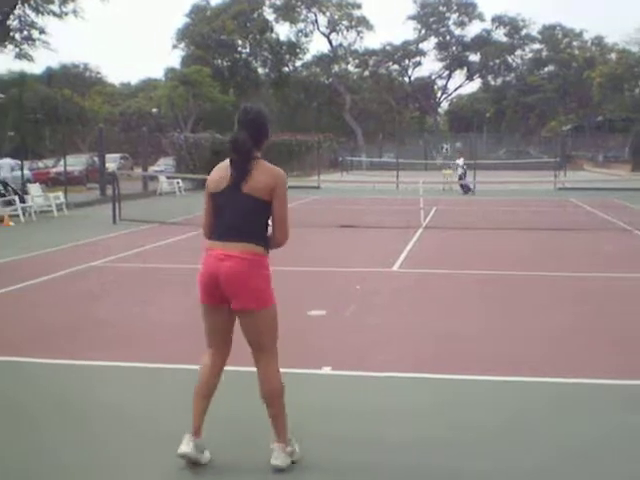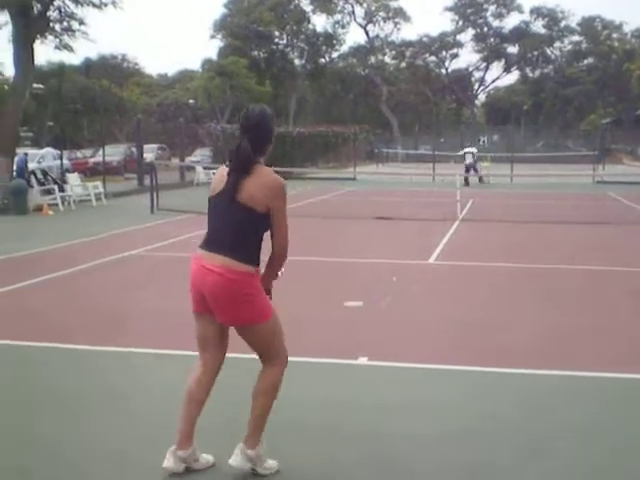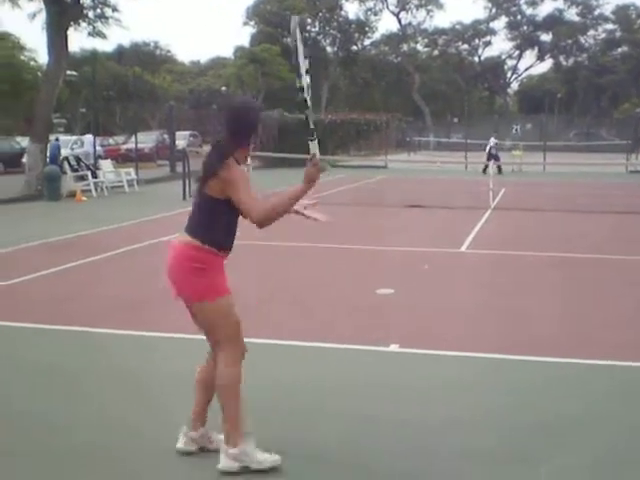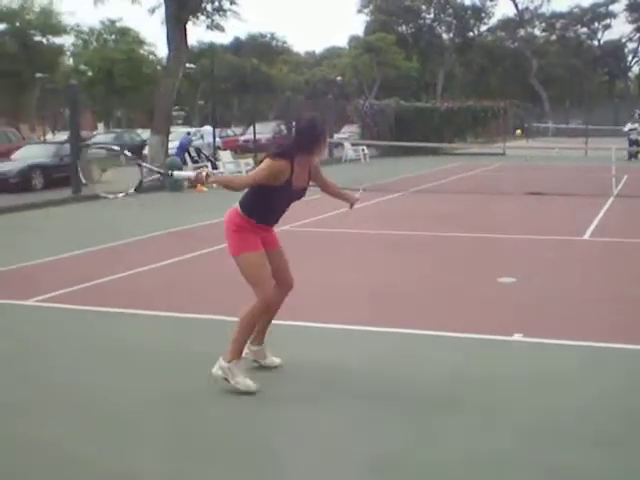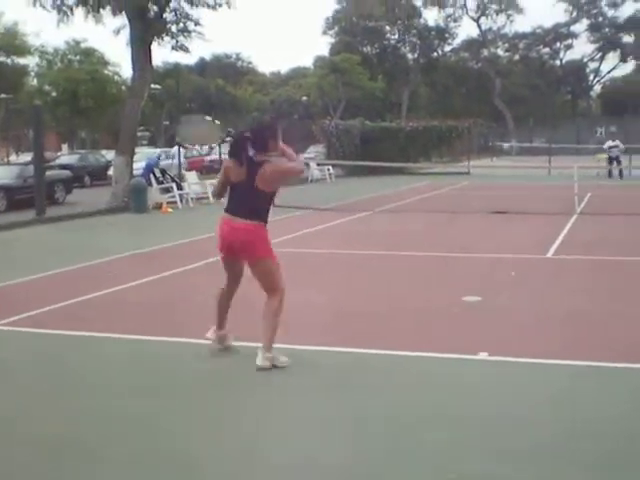
dt=0.7s
person 1, frame 1
left shoulder: (217, 172)
right shoulder: (273, 175)
left elbow: (207, 229)
right elbow: (280, 236)
left hip: (213, 263)
right hip: (248, 268)
left knee: (215, 354)
right knee: (267, 359)
left ankle: (192, 439)
right ankle: (282, 445)
person 1, frame 2
left shoulder: (222, 173)
right shoulder: (272, 183)
right elbow: (280, 249)
right wrist: (266, 282)
left hip: (202, 271)
right hip: (235, 281)
left knee: (209, 363)
right knee: (276, 360)
left ankle: (181, 451)
right ankle: (249, 449)
person 1, frame 3
left shoulder: (223, 163)
right shoulder: (231, 170)
left elbow: (248, 210)
right elbow: (260, 217)
left wrist: (292, 205)
right wrist: (305, 184)
left hip: (189, 260)
right hip: (196, 264)
left knee: (222, 346)
right knee: (232, 349)
left ankle: (195, 431)
right ankle: (236, 448)
person 1, frame 4
left shoulder: (310, 166)
right shoulder: (280, 165)
left elbow: (326, 185)
right elbow: (243, 182)
left wrist: (349, 197)
right wrist: (214, 178)
left hip: (263, 228)
right hip: (242, 226)
left knee: (283, 287)
right knee: (267, 296)
left ankle: (256, 347)
right ankle: (228, 362)
person 1, frame 5
left shoulder: (231, 163)
right shoulder: (275, 169)
left elbow: (218, 194)
right elbow: (299, 167)
right wrist: (284, 149)
left hip: (228, 229)
right hip: (252, 235)
left knee: (232, 281)
right knee: (276, 292)
left ankle: (219, 331)
right ankle: (266, 353)
